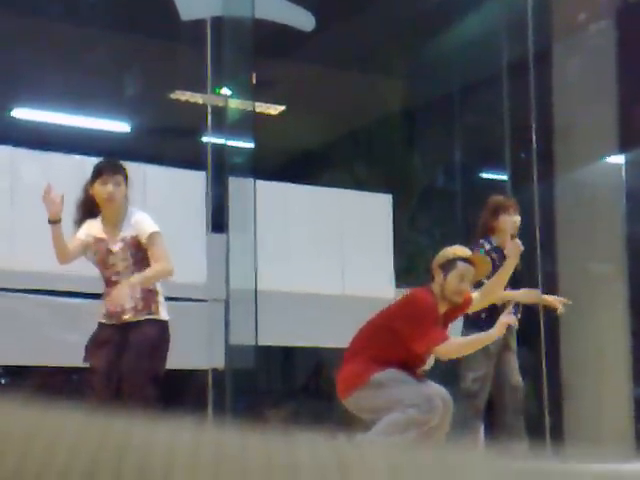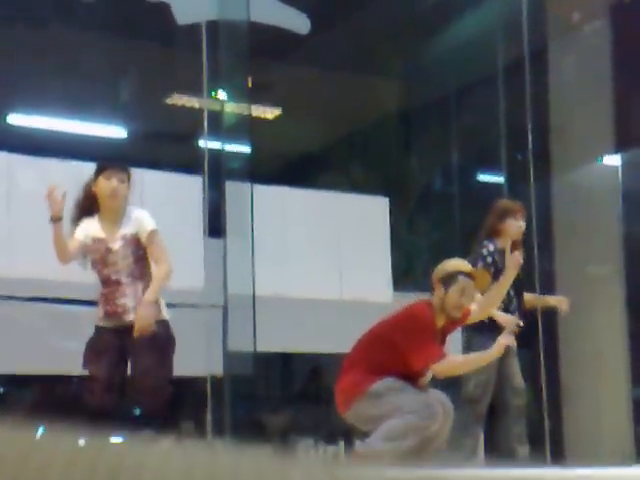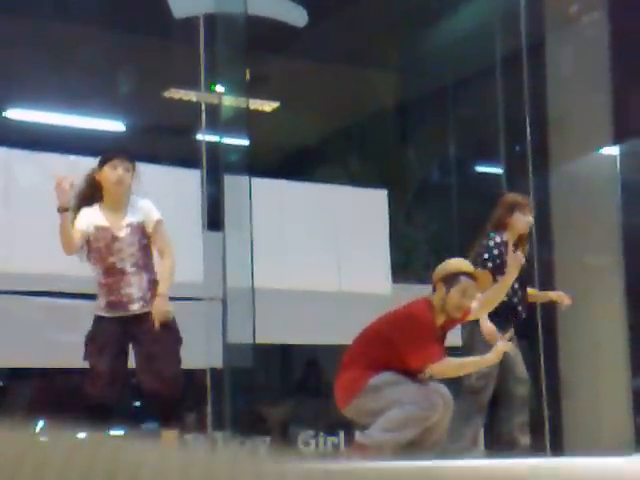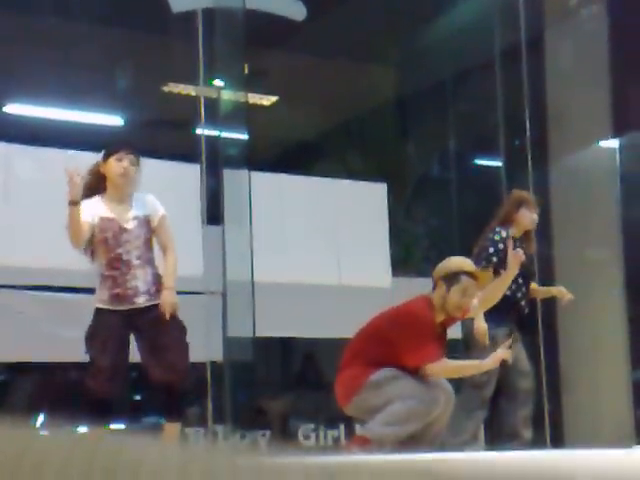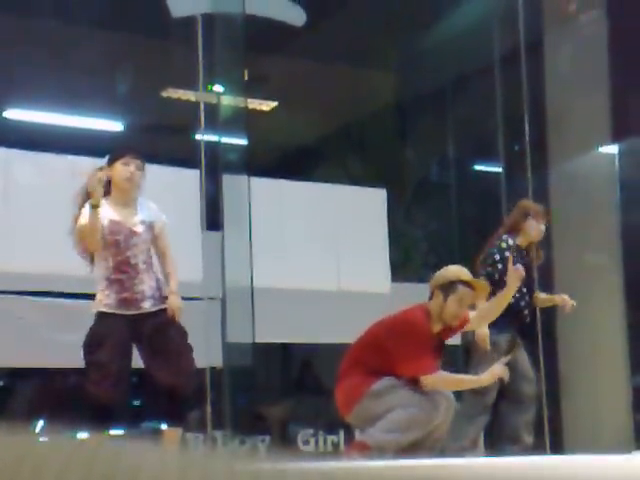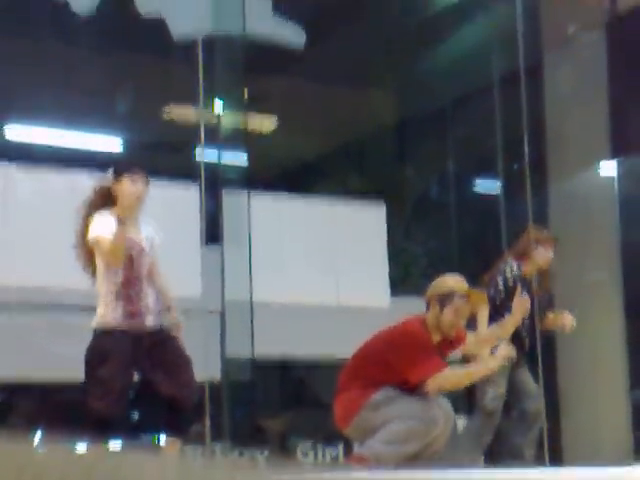
dt=0.2s
person 1, frame 1
left shoulder: (139, 221)
right shoulder: (90, 227)
left elbow: (165, 266)
right elbow: (64, 258)
left wrist: (131, 283)
right wrist: (55, 219)
left hip: (148, 319)
right hip: (111, 321)
left knee: (136, 385)
right knee: (99, 390)
person 1, frame 2
left shoulder: (139, 219)
right shoulder: (88, 226)
left elbow: (164, 266)
right elbow: (65, 257)
left wrist: (147, 301)
right wrist: (57, 217)
left hip: (147, 318)
right hip: (108, 323)
left knee: (150, 386)
right knee: (99, 394)
person 1, frame 3
left shoulder: (144, 208)
right shoulder: (89, 215)
left elbow: (167, 255)
right elbow: (70, 248)
left wrist: (162, 295)
right wrist: (65, 208)
left hip: (148, 310)
right hip: (108, 314)
left knee: (165, 378)
right knee: (100, 387)
person 1, frame 4
left shoulder: (148, 203)
right shoulder: (91, 206)
left elbow: (169, 250)
right elbow: (77, 242)
left wrist: (169, 287)
right wrist: (74, 200)
left hip: (152, 302)
right hip: (109, 307)
left knee: (174, 370)
right knee: (103, 379)
person 1, frame 5
left shoulder: (149, 209)
right shoulder: (96, 209)
left elbow: (165, 256)
right elbow: (91, 245)
left wrist: (173, 292)
right wrist: (94, 201)
left hip: (154, 308)
right hip: (112, 311)
left knee: (181, 375)
right knee: (106, 387)
person 1, frame 6
left shoulder: (146, 227)
right shoulder: (101, 221)
right elbow: (113, 257)
left wrist: (171, 309)
right wrist: (123, 217)
left hip: (151, 326)
right hip: (114, 327)
left knee: (183, 391)
right knee: (107, 402)
person 2, frame 1
left shoulder: (509, 252)
right shoulder: (483, 250)
left wrist: (545, 298)
right wrist: (517, 294)
left hip: (505, 332)
right hip: (482, 332)
left knee: (513, 392)
right knee: (475, 396)
person 2, frame 2
left shoulder: (512, 256)
right shoulder: (487, 251)
left wrist: (546, 300)
right wrist: (498, 315)
right hip: (484, 335)
left knee: (515, 396)
right knee: (476, 400)
left ankle: (514, 459)
right ankle: (466, 461)
person 2, frame 3
left shoulder: (516, 249)
right shoulder: (492, 243)
left wrist: (549, 295)
right wrist: (484, 321)
left hip: (505, 330)
right hip: (486, 329)
left knee: (518, 387)
right knee: (478, 391)
left ankle: (513, 449)
right ankle: (463, 452)
person 2, frame 4
left shoulder: (521, 245)
right shoulder: (497, 238)
right elbow: (479, 278)
left wrist: (551, 291)
right wrist: (478, 318)
left hip: (508, 325)
right hip: (490, 323)
left knee: (522, 382)
right knee: (481, 385)
left ankle: (514, 443)
right ankle: (462, 445)
person 2, frame 5
left shoulder: (527, 255)
right shoulder: (503, 245)
left elbow: (529, 296)
left wrist: (555, 299)
left hip: (510, 331)
right hip: (492, 329)
left knee: (526, 387)
right knee: (483, 390)
left ankle: (515, 447)
right ankle: (461, 450)
person 2, frame 6
left shoulder: (535, 281)
right shoulder: (509, 270)
left elbow: (544, 318)
right elbow: (485, 303)
left wrist: (561, 319)
left hip: (514, 353)
left knee: (532, 404)
right knee: (490, 406)
left ankle: (513, 461)
person 3, frame 1
left shoulder: (445, 302)
right shoulder: (418, 303)
left elbow: (484, 297)
right elbow: (443, 350)
left wrist: (511, 261)
right wrist: (493, 333)
left hip: (391, 375)
right hip: (361, 378)
left knee: (441, 403)
right knee: (428, 404)
person 3, frame 2
left shoulder: (444, 314)
right shoulder: (417, 317)
left elbow: (482, 309)
right elbow: (440, 367)
left wrist: (509, 274)
right wrist: (491, 353)
left hip: (386, 388)
right hip: (358, 390)
left knee: (441, 410)
right knee: (427, 410)
person 3, frame 3
left shoulder: (443, 311)
right shoulder: (417, 316)
left elbow: (482, 307)
right elbow: (438, 367)
left wrist: (511, 273)
right wrist: (489, 358)
left hip: (384, 383)
right hip: (358, 386)
left knee: (441, 401)
right knee: (429, 401)
right ankle: (363, 451)
person 3, frame 4
left shoulder: (443, 308)
right shoulder: (416, 314)
left elbow: (482, 303)
right elbow: (434, 368)
left wrist: (511, 271)
right wrist: (486, 363)
left hip: (385, 381)
right hip: (358, 384)
left knee: (442, 396)
right knee: (432, 395)
right ankle: (364, 444)
person 3, frame 5
left shoulder: (441, 318)
right shoulder: (413, 323)
left elbow: (480, 317)
right elbow: (429, 379)
left wrist: (511, 287)
right wrist: (482, 379)
left hip: (385, 391)
right hip: (358, 394)
left knee: (442, 403)
right knee: (433, 402)
right ankle: (363, 450)
person 3, frame 6
left shoulder: (441, 331)
right shoulder: (412, 334)
left elbow: (477, 343)
right elbow: (439, 380)
left wrist: (515, 316)
right wrist: (491, 365)
left hip: (383, 402)
right hip: (357, 406)
left knee: (442, 415)
right knee: (431, 415)
right ankle: (363, 463)
